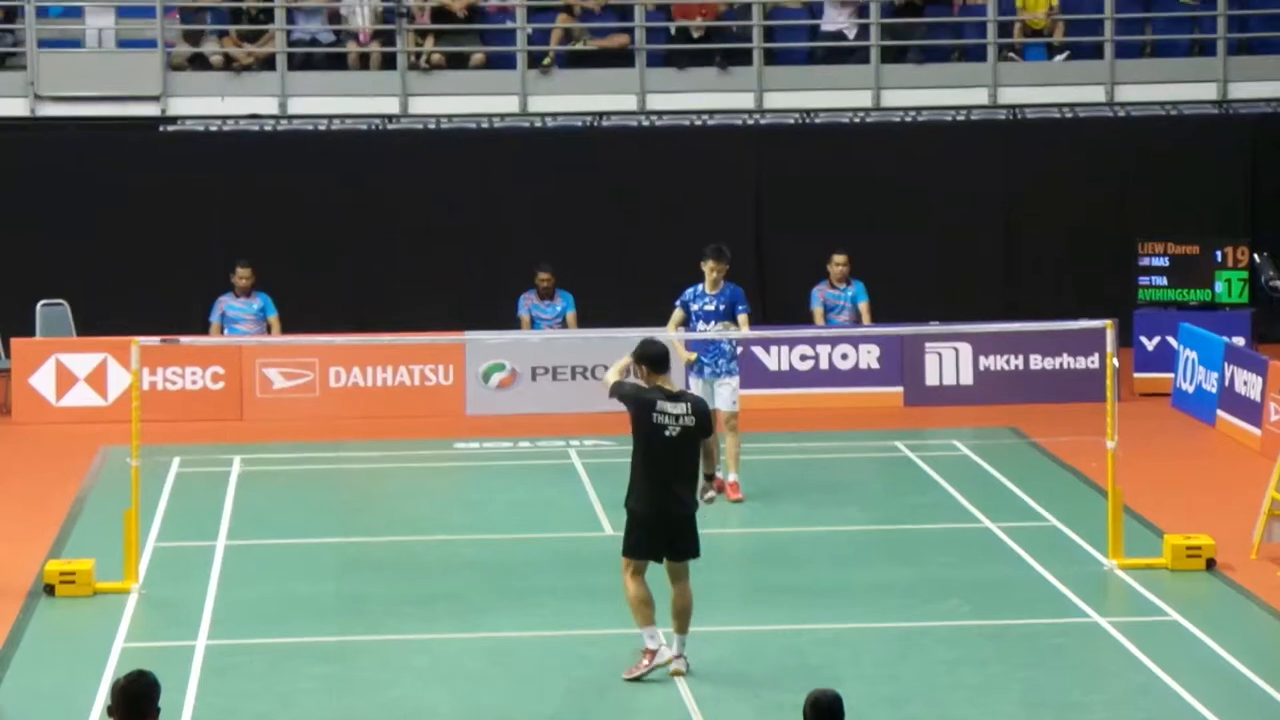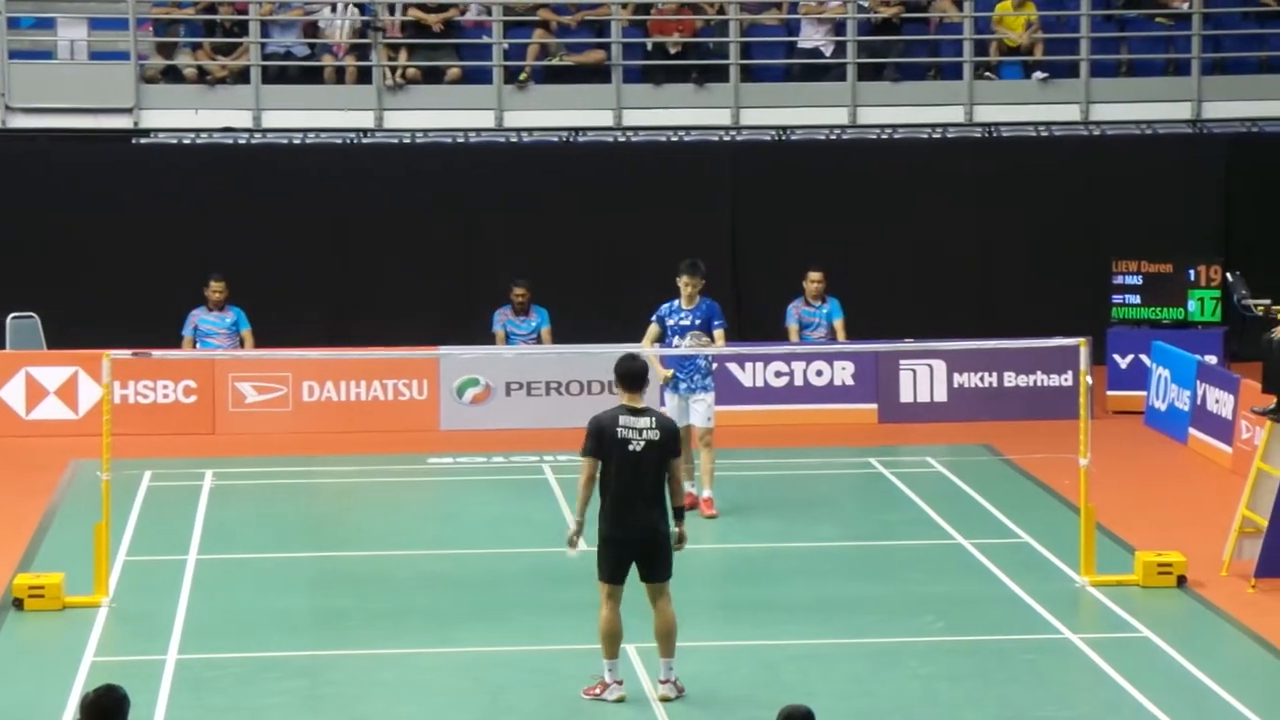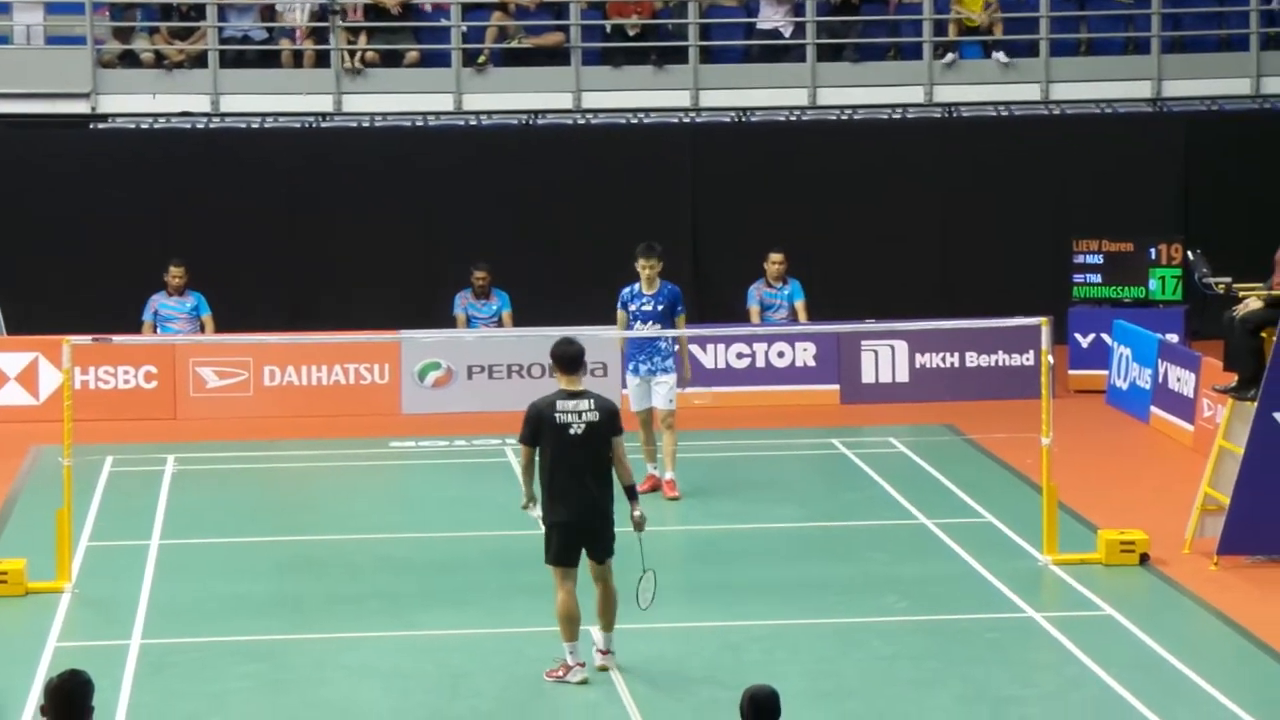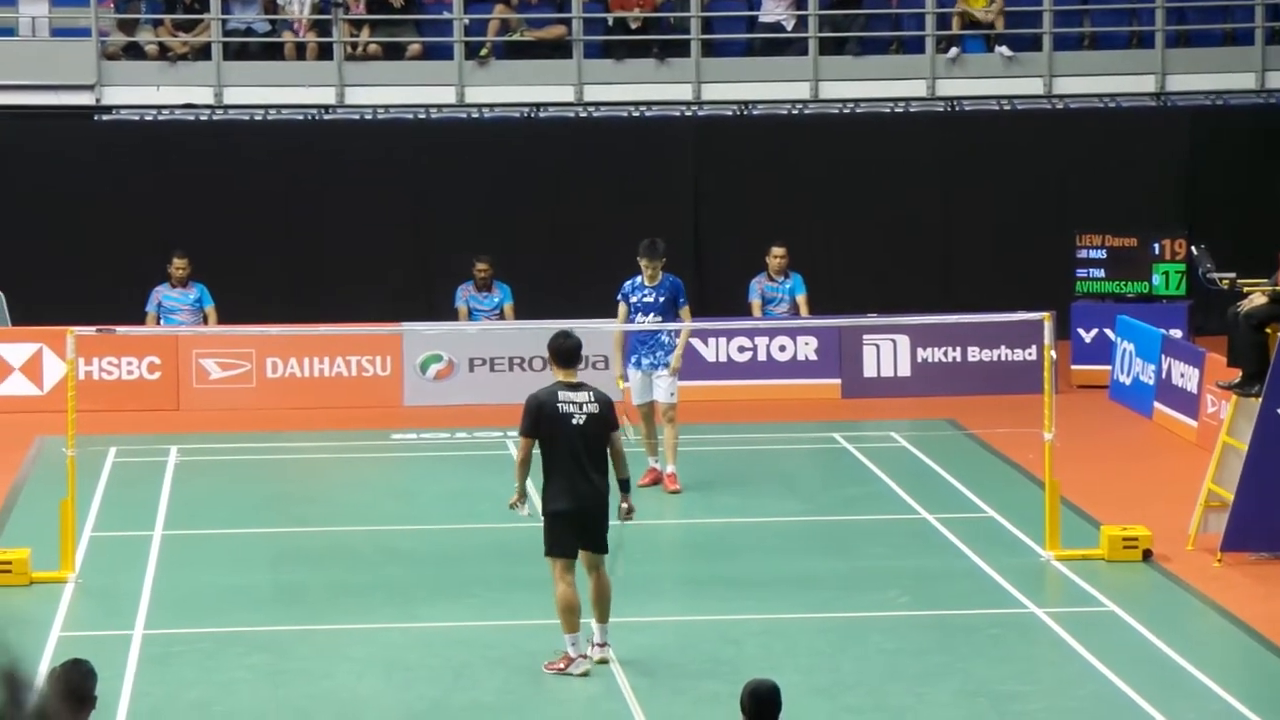
dt=1s
person 1, frame 1
left shoulder: (640, 398)
right shoulder: (697, 405)
left elbow: (611, 376)
right elbow: (708, 451)
left wrist: (631, 359)
left hip: (645, 507)
right hip: (683, 508)
left knee: (633, 574)
right knee: (680, 578)
left ankle: (654, 647)
right ankle: (679, 655)
person 1, frame 2
left shoulder: (601, 423)
right shoulder: (666, 425)
left elbow: (589, 476)
right elbow: (675, 479)
left wrist: (578, 520)
right wrist: (679, 521)
left hip: (615, 528)
right hip: (655, 529)
left knee: (610, 602)
right knee: (661, 601)
left ankle: (611, 682)
right ankle: (667, 680)
person 1, frame 3
left shoulder: (540, 409)
right shoulder: (606, 407)
left elbow: (526, 462)
right elbow: (620, 459)
left wrist: (529, 495)
right wrist: (634, 502)
left hip: (560, 511)
right hip: (599, 509)
left knee: (565, 584)
right knee: (603, 576)
left ankle: (573, 663)
right ankle: (604, 651)
person 1, frame 4
left shoulder: (539, 401)
right shoulder: (602, 400)
left elbow: (524, 454)
right elbow: (617, 451)
left wrist: (520, 489)
right wrist: (625, 492)
left hip: (560, 501)
right hip: (597, 499)
left knee: (563, 574)
right knee: (596, 568)
left ankle: (575, 655)
right ankle: (600, 643)
person 2, frame 1
left shoulder: (735, 293)
right shoulder: (690, 294)
left elbow: (745, 327)
right elbow: (672, 326)
left wrist: (739, 333)
right wrist: (682, 351)
left hip: (726, 368)
right hip: (699, 368)
left knee: (730, 422)
left ankle: (732, 480)
right ankle: (714, 477)
person 2, frame 2
left shoulder: (711, 308)
right shoulder: (666, 310)
left elbow: (721, 343)
right elbow: (647, 342)
left wrist: (710, 345)
right wrist: (658, 368)
left hip: (701, 384)
right hip: (674, 384)
left knee: (704, 439)
right knee: (681, 439)
left ankle: (707, 496)
right ankle: (689, 492)
person 2, frame 3
left shoulder: (672, 292)
right shoulder: (627, 294)
left elbow: (681, 331)
left wrist: (686, 364)
right wrist: (626, 359)
left hip: (663, 366)
right hip: (635, 367)
left knee: (666, 421)
right knee: (643, 422)
left ankle: (669, 478)
right ankle: (652, 474)
person 2, frame 4
left shoulder: (674, 285)
right shoulder: (629, 287)
left elbow: (687, 321)
right elbow: (620, 326)
left wrist: (678, 353)
right wrist: (618, 363)
left hip: (664, 359)
right hip: (637, 360)
left knee: (668, 414)
right knee: (645, 414)
left ankle: (670, 471)
right ankle: (654, 467)
